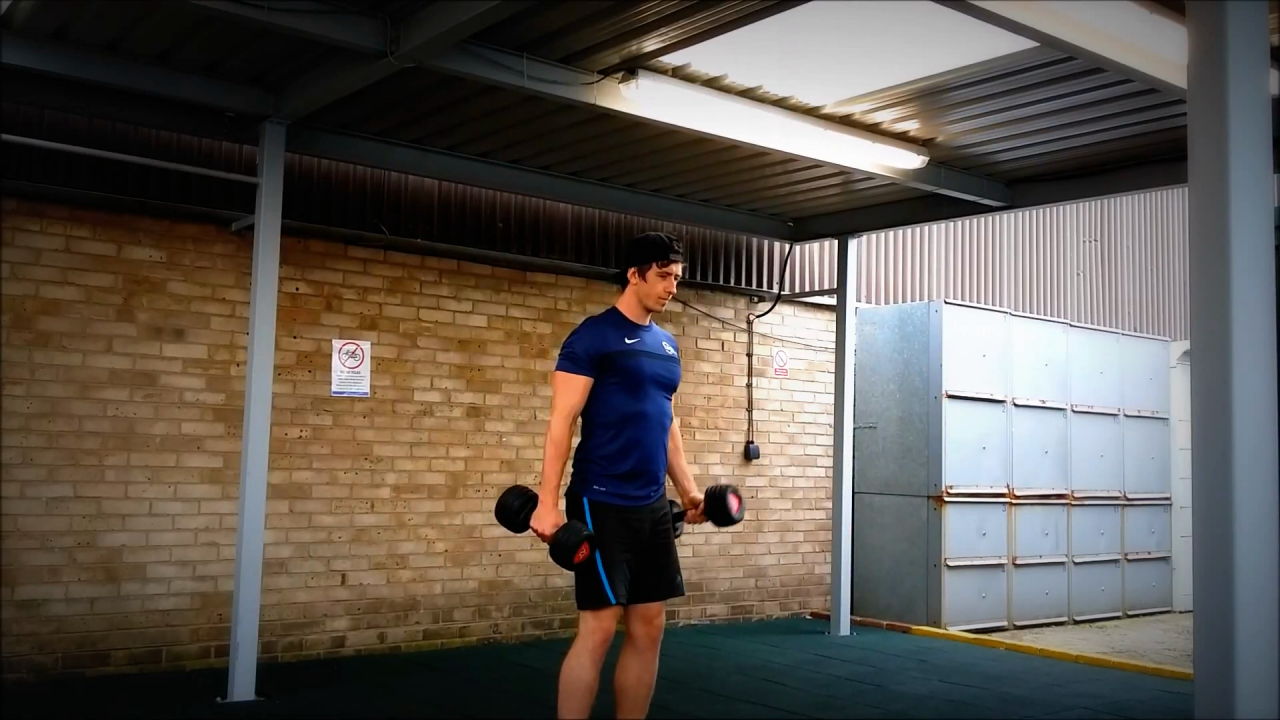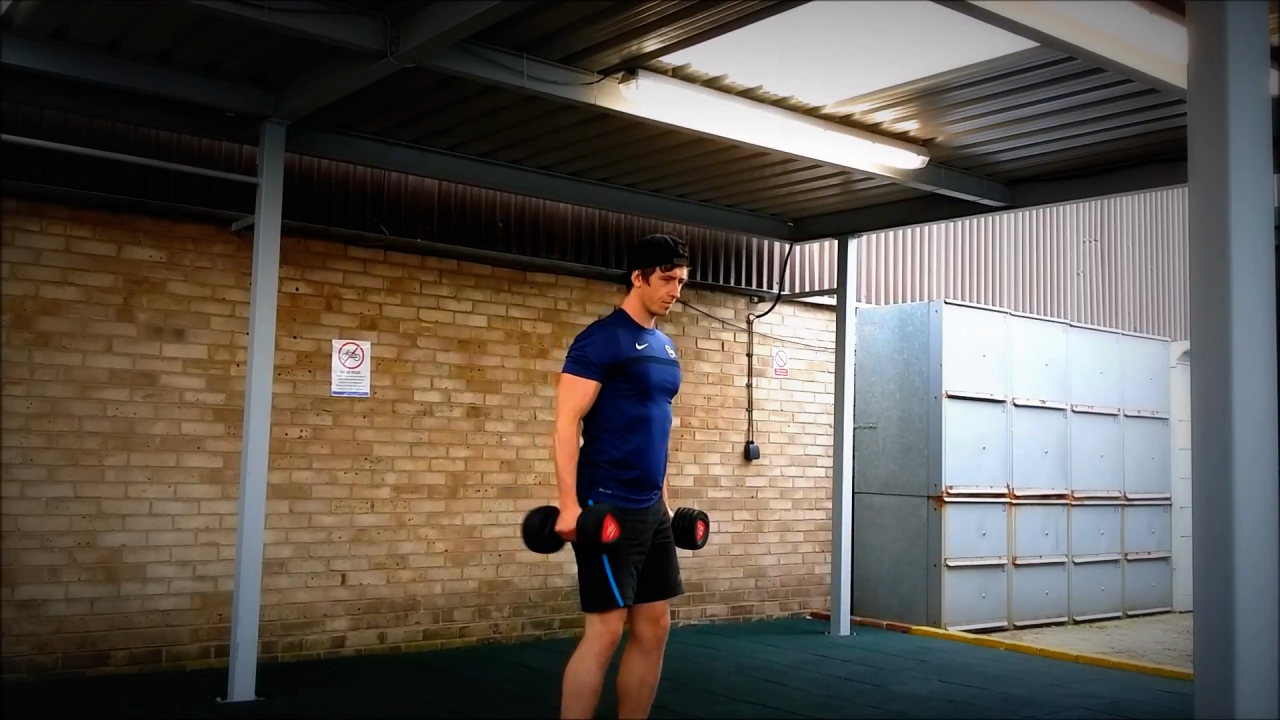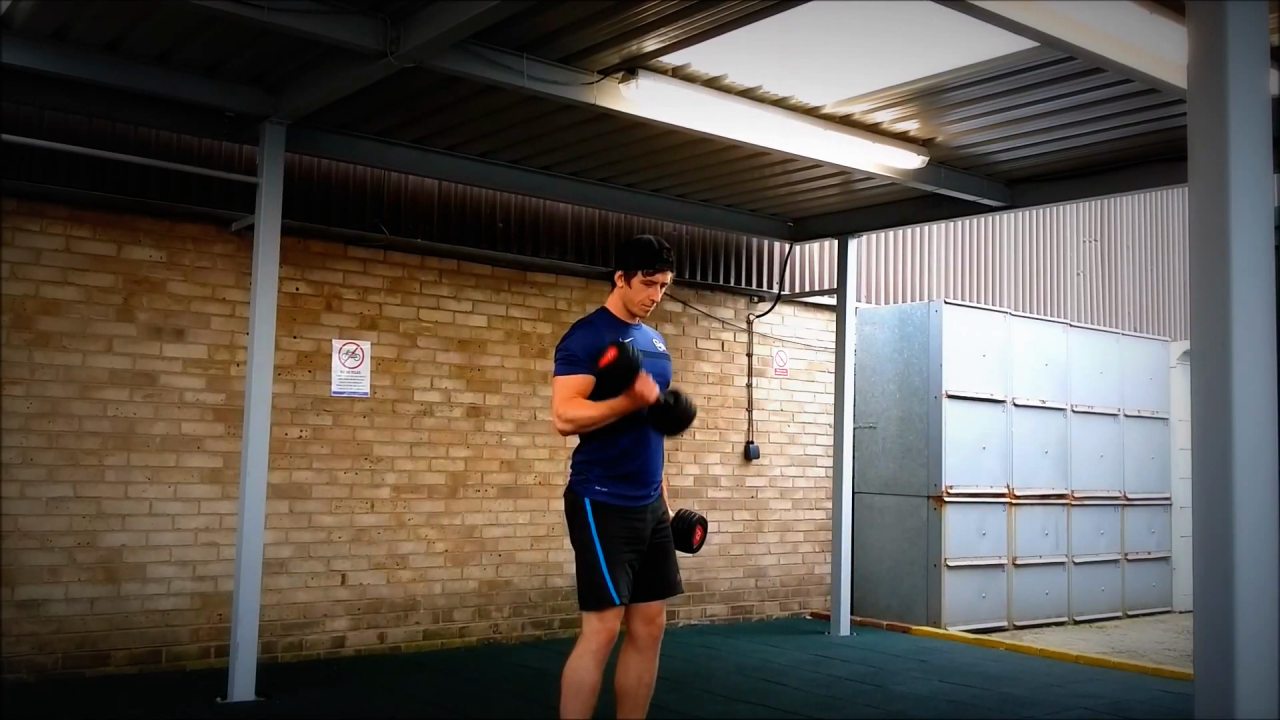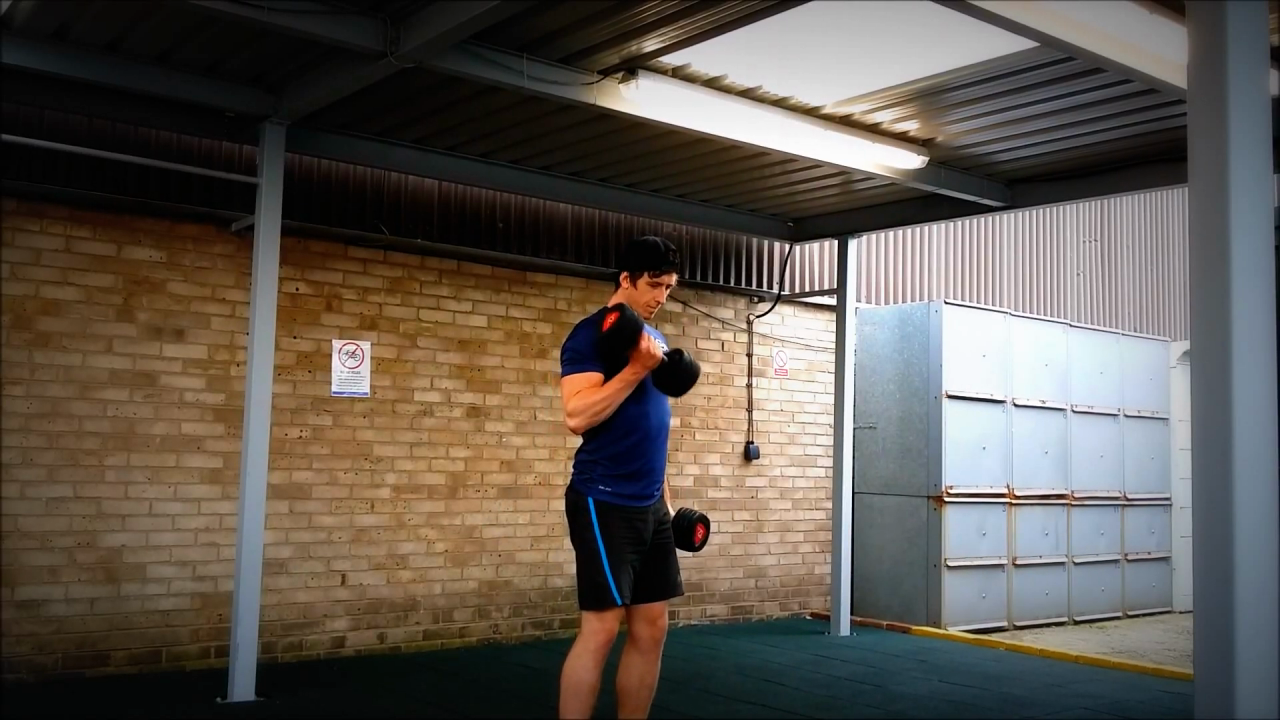
dt=0.4s
person 1, frame 1
left shoulder: (667, 344)
right shoulder: (594, 337)
right elbow: (562, 419)
left wrist: (688, 489)
right wrist: (547, 502)
left hip: (651, 504)
right hip: (603, 503)
left knee: (648, 629)
right knee: (599, 628)
person 1, frame 2
left shoulder: (665, 347)
right shoulder: (602, 339)
right elbow: (567, 422)
left wrist: (663, 498)
right wrist: (569, 503)
left hip: (649, 507)
right hip: (606, 505)
left knee: (654, 628)
right knee: (606, 630)
person 1, frame 3
left shoulder: (654, 340)
right shoulder: (587, 336)
right elbow: (565, 415)
left wrist: (664, 497)
right wrist: (628, 399)
left hip: (648, 504)
right hip: (602, 502)
left knee: (649, 627)
right knee: (602, 628)
person 1, frame 4
left shoulder: (653, 339)
right shoulder: (593, 334)
right elbow: (578, 415)
left wrist: (664, 497)
right wrist: (635, 369)
left hip: (648, 503)
right hip: (603, 501)
left knee: (651, 628)
right knee: (601, 628)
